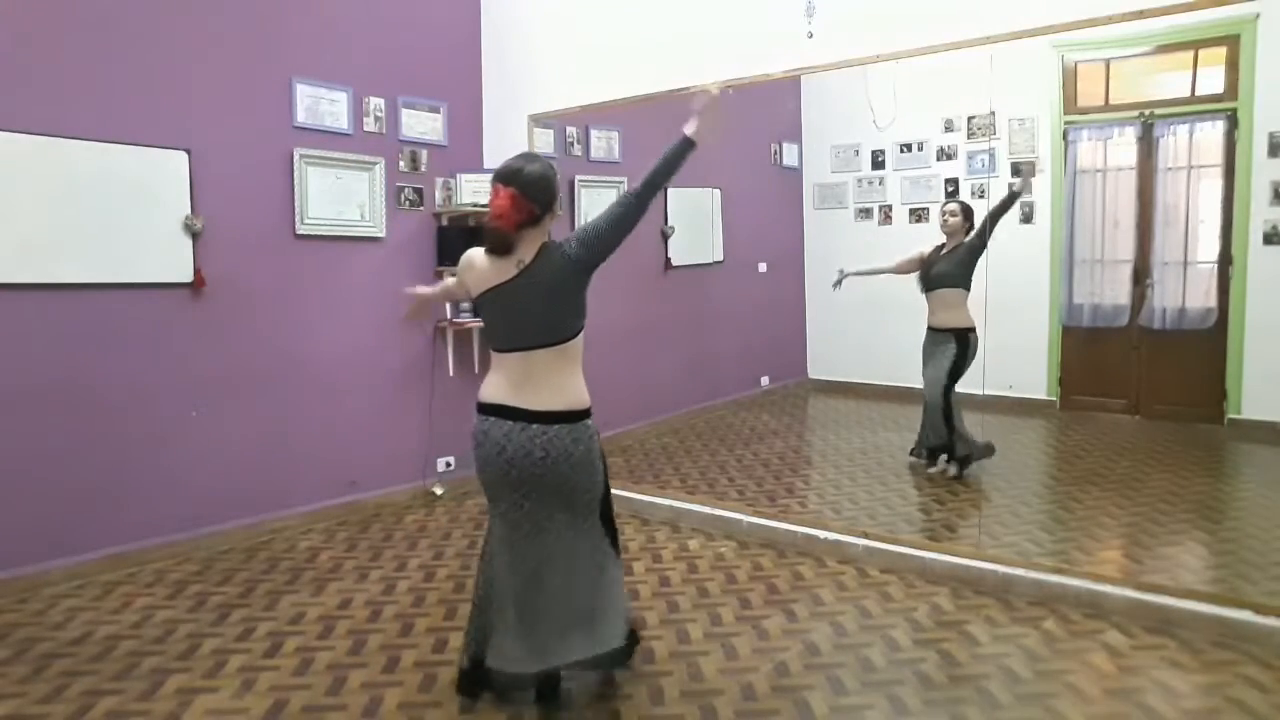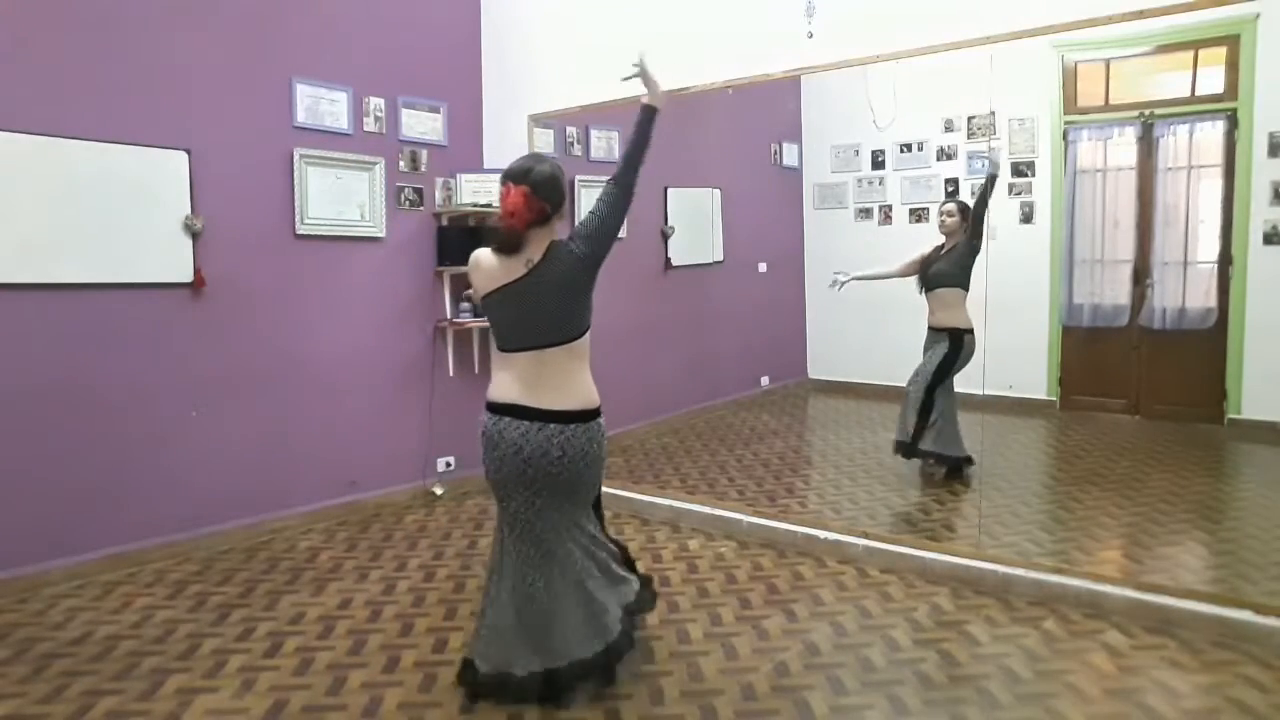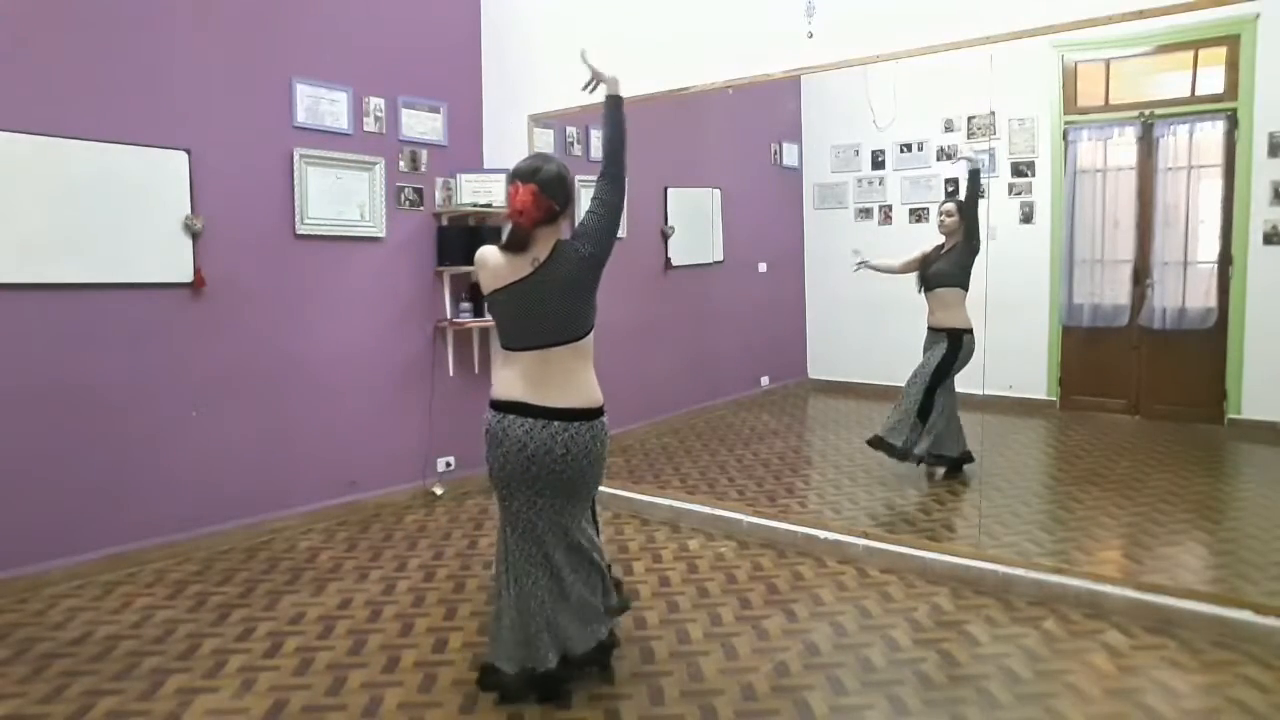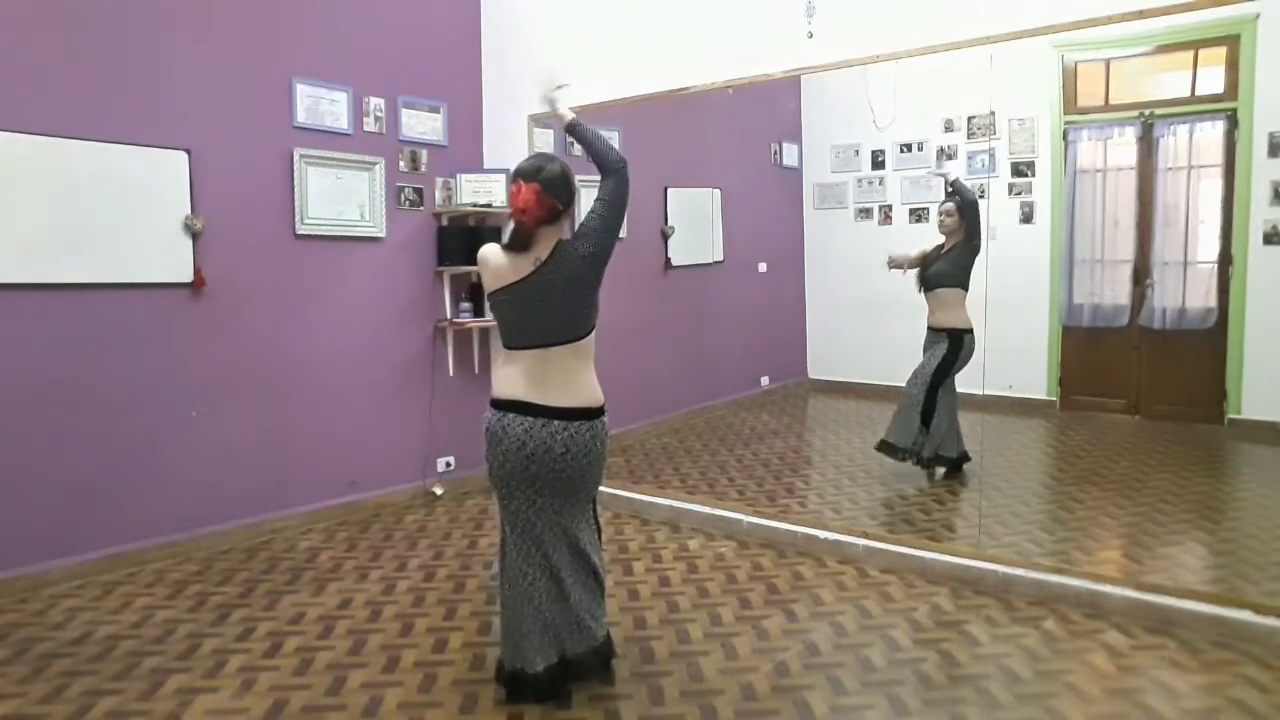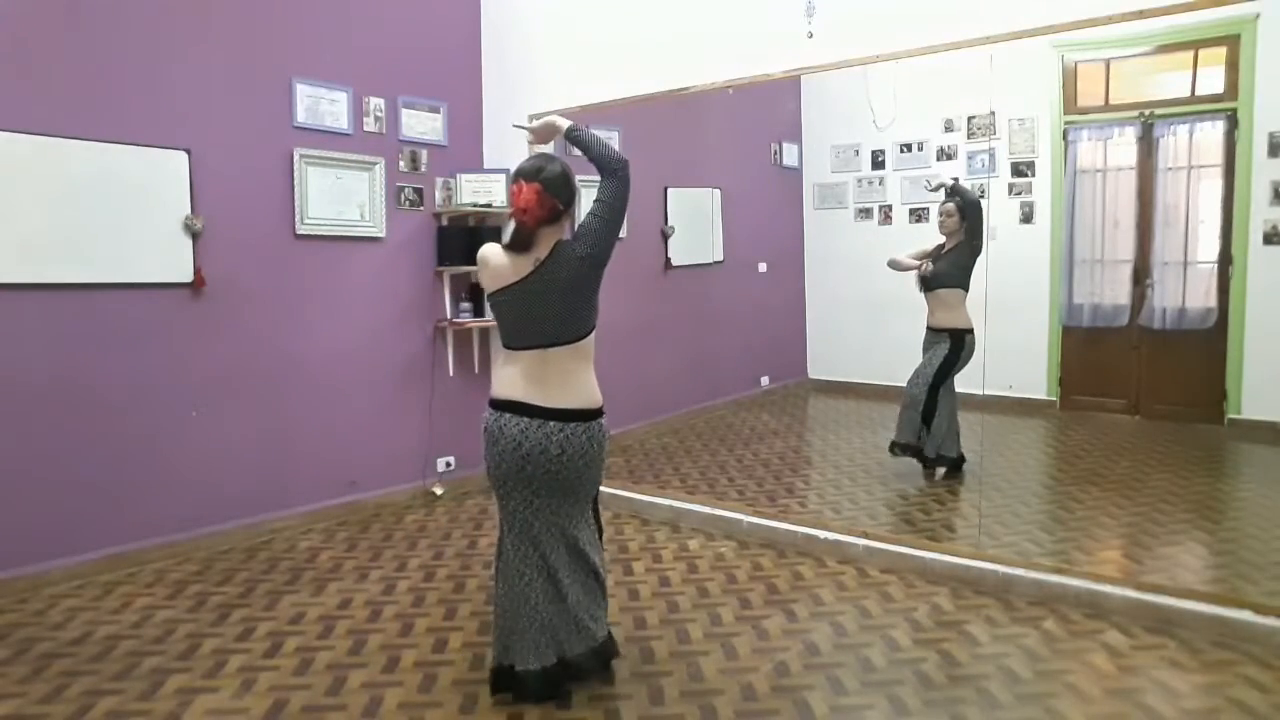
dt=0.2s
person 1, frame 1
left shoulder: (474, 266)
right shoulder: (569, 262)
left elbow: (461, 286)
right elbow: (636, 202)
left wrist: (431, 293)
right wrist: (688, 135)
left hip: (495, 429)
right hip: (563, 432)
left knee: (511, 541)
right knee: (584, 536)
left ankle: (500, 666)
right ankle: (586, 651)
person 1, frame 2
left shoulder: (481, 265)
right shoulder: (578, 259)
right elbow: (624, 182)
right wrist: (649, 107)
left hip: (504, 428)
right hip: (572, 429)
left knee: (521, 542)
right knee: (575, 533)
left ankle: (517, 667)
right ankle: (583, 653)
person 1, frame 3
left shoulder: (487, 263)
right shoulder: (583, 257)
right elbow: (616, 170)
right wrist: (610, 97)
left hip: (509, 426)
right hip: (576, 428)
left knee: (523, 539)
right knee: (570, 532)
left ankle: (528, 665)
right ankle: (577, 649)
person 1, frame 4
left shoulder: (490, 262)
right shoulder: (584, 257)
right elbow: (616, 171)
right wrist: (571, 120)
left hip: (509, 427)
right hip: (575, 429)
left knee: (525, 541)
right knee: (570, 533)
left ankle: (533, 667)
right ankle: (573, 653)
person 1, frame 5
left shoulder: (491, 261)
right shoulder: (584, 259)
right elbow: (618, 172)
right wrist: (567, 129)
left hip: (507, 428)
right hip: (575, 431)
left knee: (524, 542)
right knee: (570, 535)
left ankle: (531, 667)
right ankle: (574, 654)
person 2, frame 1
left shoulder: (970, 249)
right shoulder: (931, 255)
left elbow: (989, 221)
right elbow: (893, 267)
left wrist: (1015, 192)
right wrist: (853, 273)
left hip: (959, 336)
right hip: (934, 336)
left knee: (938, 393)
right knee: (936, 394)
left ankle: (960, 453)
right ankle: (943, 455)
person 2, frame 2
left shoulder: (968, 249)
right shoulder: (932, 254)
left elbow: (979, 210)
right elbow: (897, 270)
left wrist: (992, 174)
right wrist: (855, 276)
left hip: (957, 337)
right hip: (935, 335)
left knee: (921, 386)
right knee: (939, 392)
left ankle: (937, 453)
right ankle: (949, 457)
person 2, frame 3
left shoulder: (967, 249)
right shoulder: (932, 253)
left elbow: (972, 205)
right elbow: (899, 267)
left wrist: (974, 170)
right wrist: (873, 264)
left hip: (956, 337)
right hip: (934, 335)
left knee: (921, 387)
right knee: (939, 393)
left ankle: (915, 449)
right ankle: (950, 456)
person 2, frame 4
left shoulder: (967, 249)
right shoulder: (933, 252)
left elbow: (972, 203)
right elbow: (895, 260)
left wrist: (951, 180)
right wrist: (903, 260)
left hip: (956, 336)
right hip: (934, 335)
left knee: (920, 388)
right knee: (940, 394)
left ankle: (928, 452)
right ankle: (949, 457)
person 2, frame 5
left shoulder: (969, 249)
right shoulder: (933, 252)
left elbow: (975, 204)
right elbow: (893, 261)
left wrist: (949, 184)
right wrist: (916, 265)
left hip: (957, 337)
right hip: (933, 336)
left knee: (920, 389)
right knee: (939, 394)
left ankle: (934, 454)
right ankle: (948, 457)
